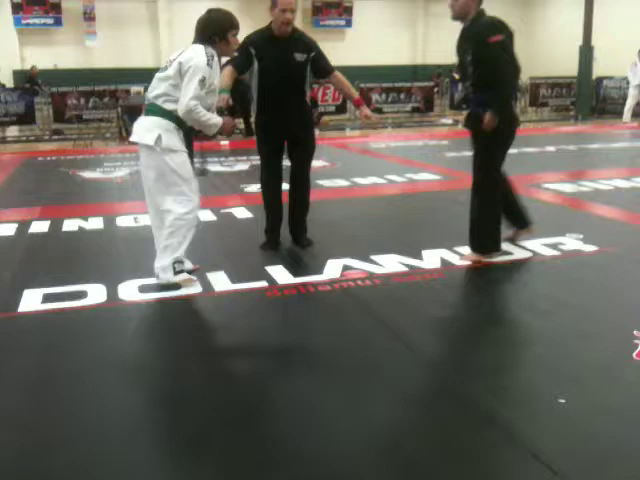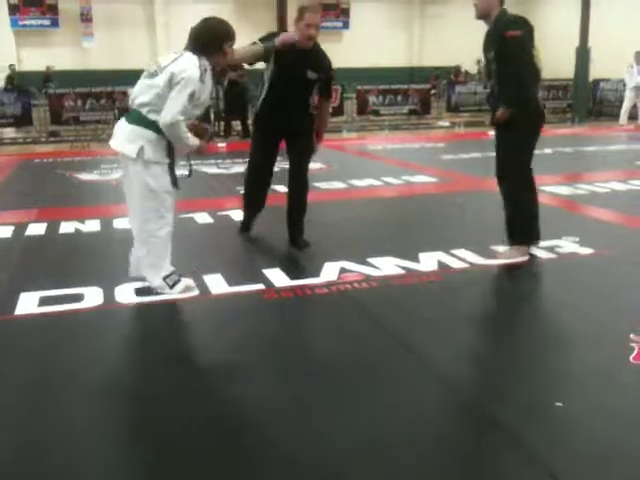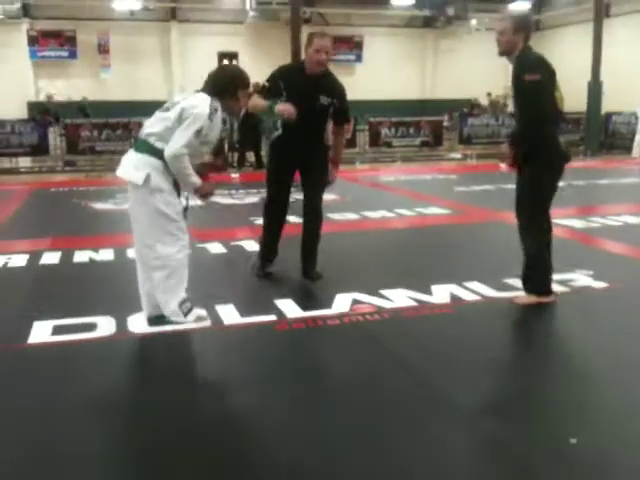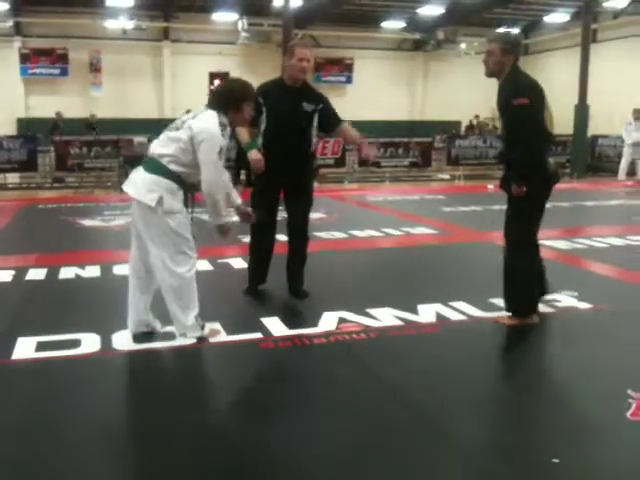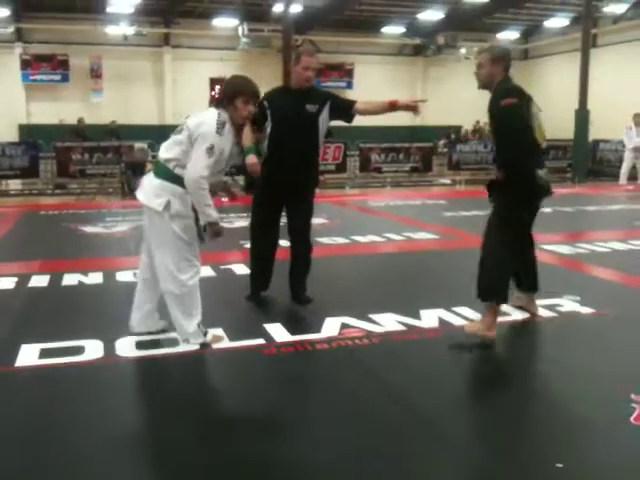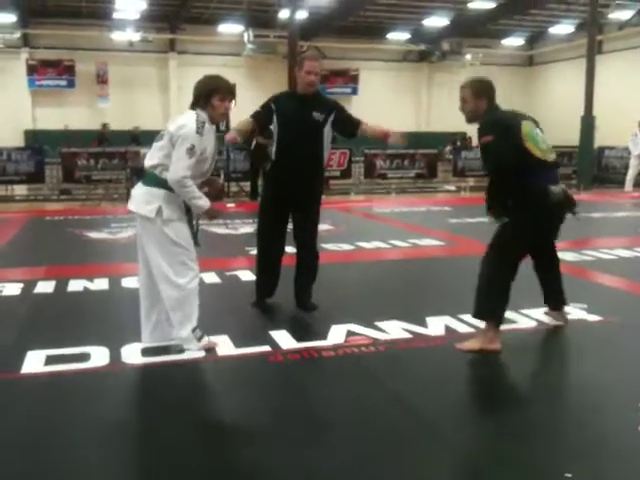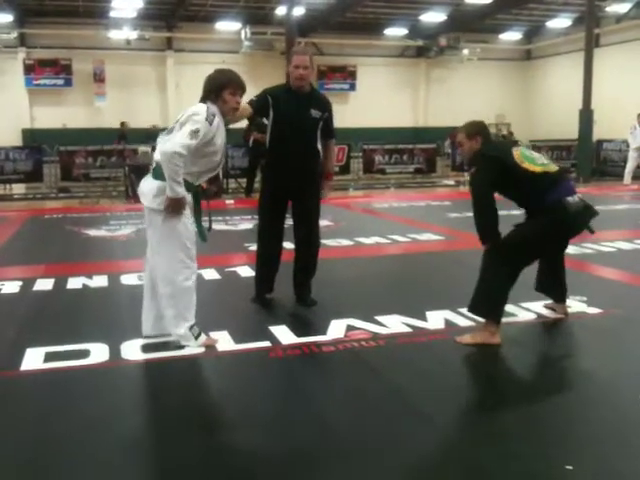
dt=0.5s
person 1, frame 1
left shoulder: (198, 55)
right shoulder: (202, 59)
right elbow: (188, 107)
left wrist: (214, 123)
right wrist: (218, 124)
left hip: (159, 132)
right hip: (163, 134)
left knee: (167, 202)
right knee: (184, 203)
left ankle: (171, 259)
right ankle: (168, 268)
person 1, frame 2
left shoulder: (183, 60)
right shoulder: (194, 71)
right elbow: (170, 119)
left wrist: (190, 128)
right wrist: (192, 144)
left hip: (136, 135)
right hip: (144, 141)
left knee: (150, 209)
right knee: (154, 211)
left ankle: (144, 266)
right ankle: (162, 278)
person 1, frame 3
left shoulder: (201, 103)
right shoulder: (205, 111)
right elbow: (175, 152)
right wrist: (195, 184)
left hip: (143, 167)
right hip: (150, 171)
left knee: (151, 241)
right knee: (172, 241)
left ankle: (156, 306)
right ankle: (176, 308)
person 1, frame 4
left shoulder: (206, 120)
right shoulder: (213, 129)
left elbow: (217, 171)
right elbow: (211, 182)
left wrist: (237, 204)
right wrist: (221, 220)
left hip: (147, 185)
right hip: (161, 191)
left knee: (145, 260)
right knee: (179, 260)
left ankle: (140, 322)
right ankle: (190, 327)
person 1, frame 5
left shoulder: (219, 122)
right shoulder: (212, 127)
right elbow: (195, 177)
right wrist: (211, 218)
left hip: (162, 191)
right hip: (168, 195)
left knee: (159, 262)
right knee: (182, 265)
left ankle: (144, 320)
right ankle: (192, 332)
person 1, frame 6
left shoulder: (199, 125)
right shoulder: (194, 128)
right elbow: (178, 177)
left wrist: (203, 183)
right wrist: (203, 205)
left hip: (155, 199)
right hip: (161, 203)
left knee: (157, 270)
right knee: (181, 270)
left ankle: (157, 332)
right ankle: (189, 336)
person 1, frame 7
left shoulder: (207, 116)
right shoulder: (206, 117)
left elbow: (168, 143)
right elbow: (171, 151)
right wrist: (175, 193)
left hip: (163, 189)
right hip: (166, 193)
left knee: (162, 262)
right knee: (180, 266)
left ankle: (157, 324)
right ankle: (185, 333)
person 2, frame 1
left shoulder: (491, 29)
right shoulder: (467, 33)
left elbow: (509, 73)
left wrist: (496, 111)
right wrist: (475, 110)
left hip: (494, 118)
right hip: (481, 115)
left knee: (484, 180)
right knee: (491, 174)
left ankle: (485, 246)
right ankle: (519, 222)
person 2, frame 2
left shoulder: (513, 26)
right shoulder: (493, 32)
left elbow: (524, 70)
left wrist: (509, 106)
right wrist: (498, 107)
left hip: (522, 115)
right hip: (508, 115)
left knee: (515, 175)
right knee: (509, 174)
left ankle: (522, 239)
right ankle: (527, 234)
person 2, frame 3
left shoulder: (532, 65)
right shoulder: (525, 64)
left elbow: (536, 114)
left wrist: (514, 146)
right wrist: (517, 147)
left hip: (542, 156)
right hip: (538, 153)
left knee: (533, 220)
right knee: (530, 216)
left ankle: (540, 290)
right ankle: (539, 275)
person 2, frame 4
left shoulder: (521, 88)
right shoulder: (511, 84)
left elbow: (529, 138)
left wrist: (520, 179)
right wrist: (515, 176)
left hip: (530, 178)
right hip: (527, 175)
left knee: (519, 240)
right knee: (521, 237)
left ankle: (524, 310)
right ankle: (535, 291)
person 2, frame 5
left shoulder: (506, 95)
right shoulder: (517, 94)
left elbow: (517, 138)
right elbow: (533, 138)
left wrist: (503, 166)
right wrist: (507, 166)
left hip: (517, 183)
right hip: (533, 180)
left knee: (497, 244)
right knee: (519, 237)
left ankle: (489, 321)
right ankle: (528, 297)
person 2, frame 6
left shoulder: (491, 126)
right shoulder: (517, 119)
left elbow: (500, 171)
left wrist: (496, 208)
left hip: (535, 202)
right hip: (554, 198)
left knee: (498, 259)
right knee: (544, 253)
left ankle: (490, 335)
right ankle: (557, 310)
person 2, frame 7
left shoulder: (483, 158)
right shoulder: (508, 151)
left elbow: (483, 204)
left wrist: (490, 241)
right wrist: (521, 235)
left hip: (556, 213)
right hip: (575, 208)
left knee: (499, 257)
right knee: (550, 248)
left ankle: (490, 330)
right ankle: (559, 303)
person 3, frame 1
left shoulder: (305, 44)
right shoulder: (254, 42)
left elbow: (331, 74)
right elbow: (231, 69)
left wrist: (359, 103)
right wrist: (222, 91)
left hip: (300, 120)
right hip: (268, 121)
left knee: (301, 177)
right knee: (270, 178)
left ankle: (299, 232)
right ankle: (272, 235)
person 3, frame 2
left shoulder: (321, 61)
left elbow: (324, 101)
left wrist: (319, 134)
left hip: (300, 122)
right hip: (268, 118)
left knee: (299, 177)
right knee: (258, 171)
left ankle: (296, 233)
right ankle: (249, 216)
person 3, frame 3
left shoulder: (334, 87)
right shoulder: (285, 74)
left elbow: (340, 127)
right elbow: (254, 102)
left wrist: (335, 163)
right wrist: (275, 106)
left hip: (315, 153)
right hip: (283, 149)
left knee: (313, 208)
right knee: (275, 204)
left ankle: (309, 264)
right ankle: (265, 259)
person 3, frame 4
left shoulder: (315, 98)
right shoulder: (265, 91)
left elbow: (338, 126)
right elbow: (242, 123)
left wrist: (361, 143)
right wrist: (251, 148)
left hip: (301, 172)
right hip: (268, 169)
left knee: (298, 228)
right knee: (262, 225)
left ankle: (295, 283)
right ankle: (255, 281)
person 3, frame 5
left shoulder: (324, 100)
right shoulder: (273, 97)
left elbow: (360, 107)
right elbow: (250, 127)
left wrist: (397, 105)
right wrist: (250, 152)
left hip: (303, 179)
right hip: (271, 177)
left knee: (301, 235)
right knee: (262, 232)
left ankle: (298, 288)
right ankle: (257, 287)
person 3, frame 6
left shoulder: (329, 107)
right shoulder: (278, 102)
left elbow: (359, 127)
right elbow: (252, 121)
left wrist: (386, 135)
right wrist: (235, 132)
left hip: (310, 185)
right hip: (278, 182)
left knee: (307, 241)
right knee: (270, 239)
left ankle: (304, 294)
right ankle: (263, 294)
person 3, frame 7
left shoulder: (322, 103)
right shoulder: (273, 96)
left elbow: (328, 142)
right elbow: (247, 110)
left wrist: (327, 176)
left hip: (308, 180)
right hip: (275, 177)
left knee: (308, 237)
right knee: (269, 234)
left ankle: (303, 289)
right ankle: (263, 290)
